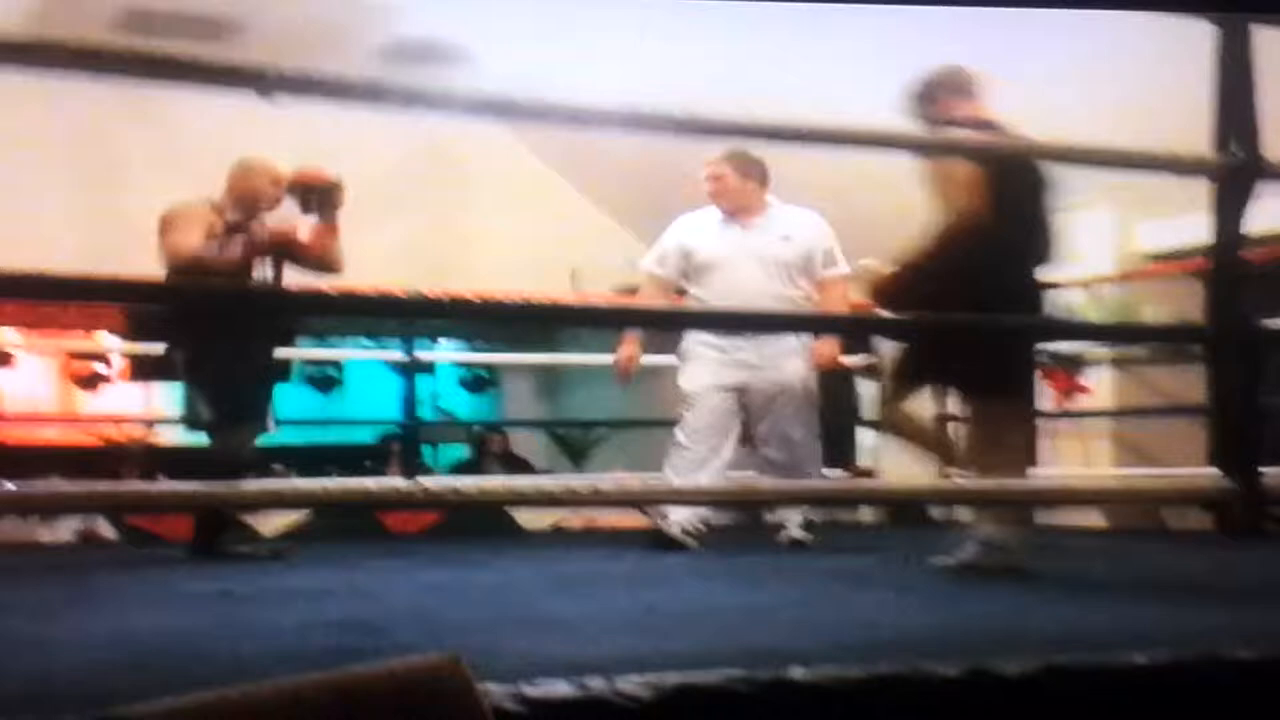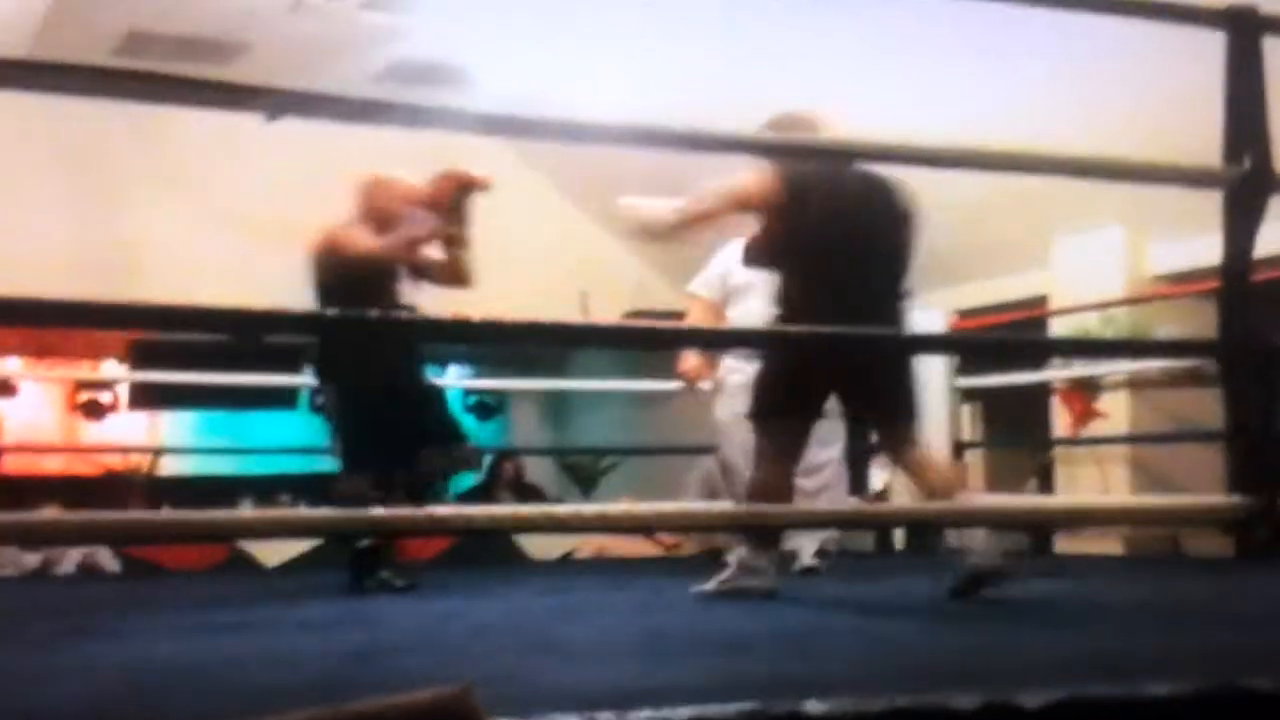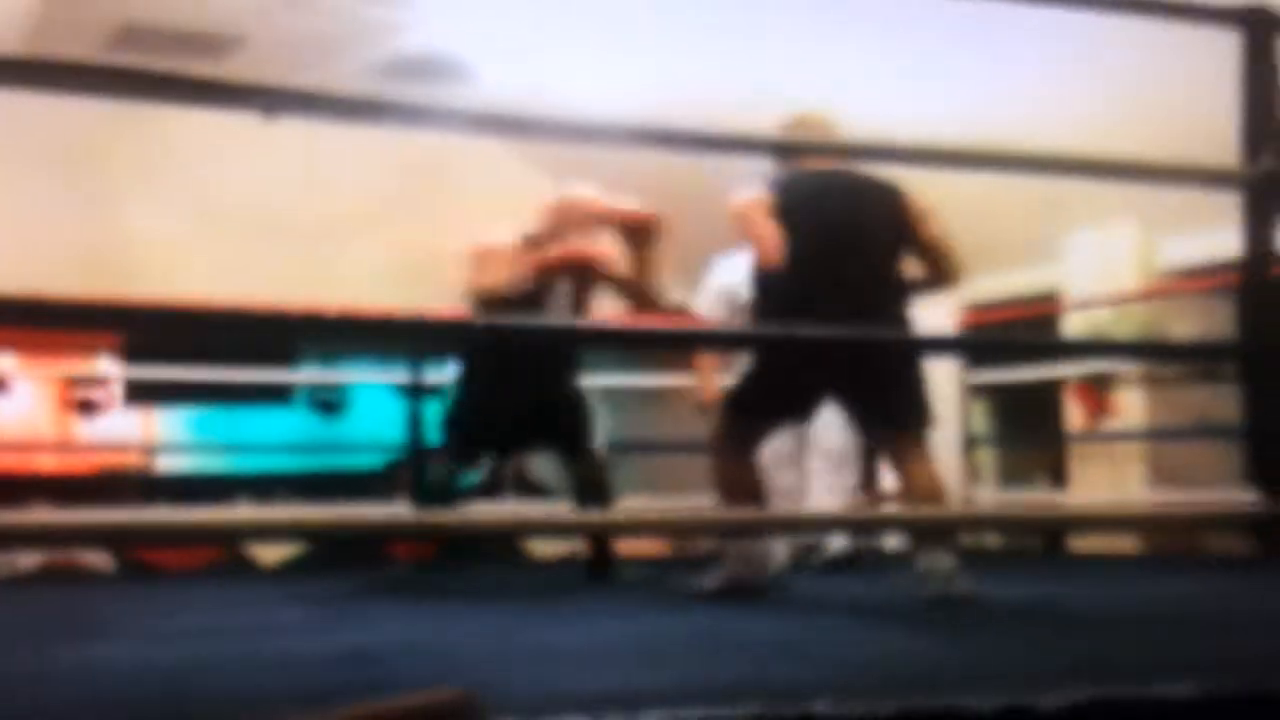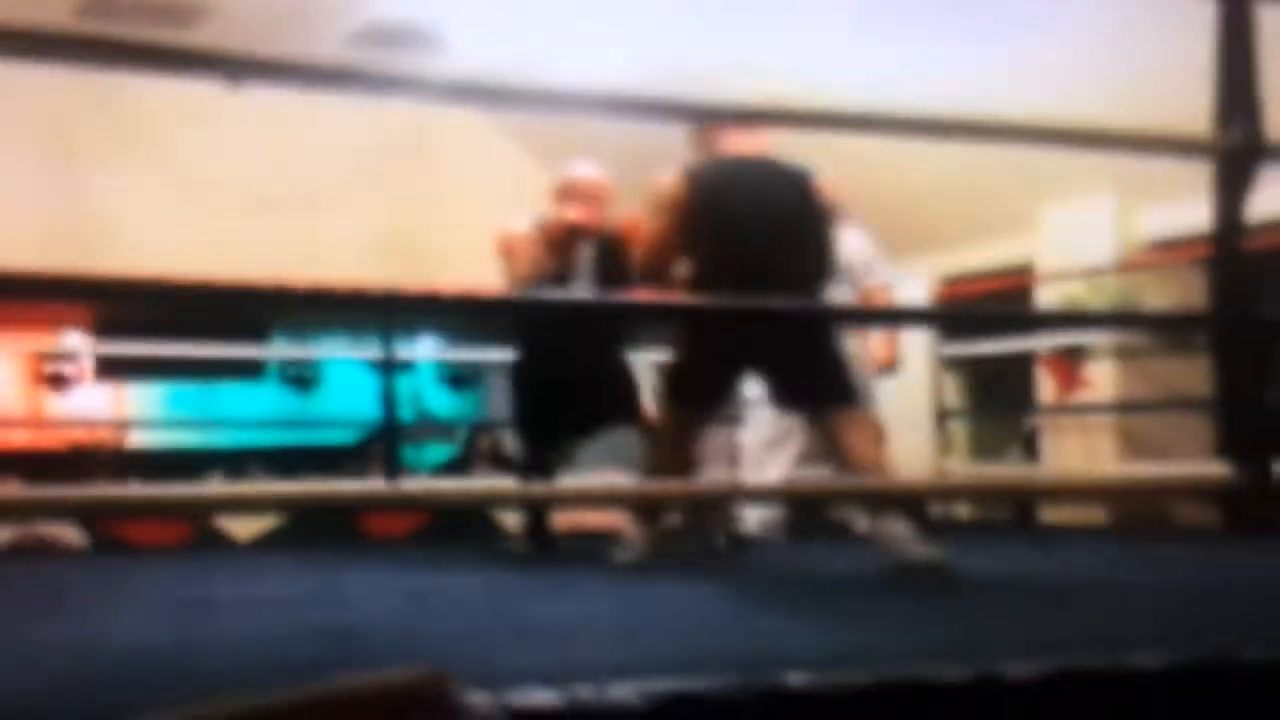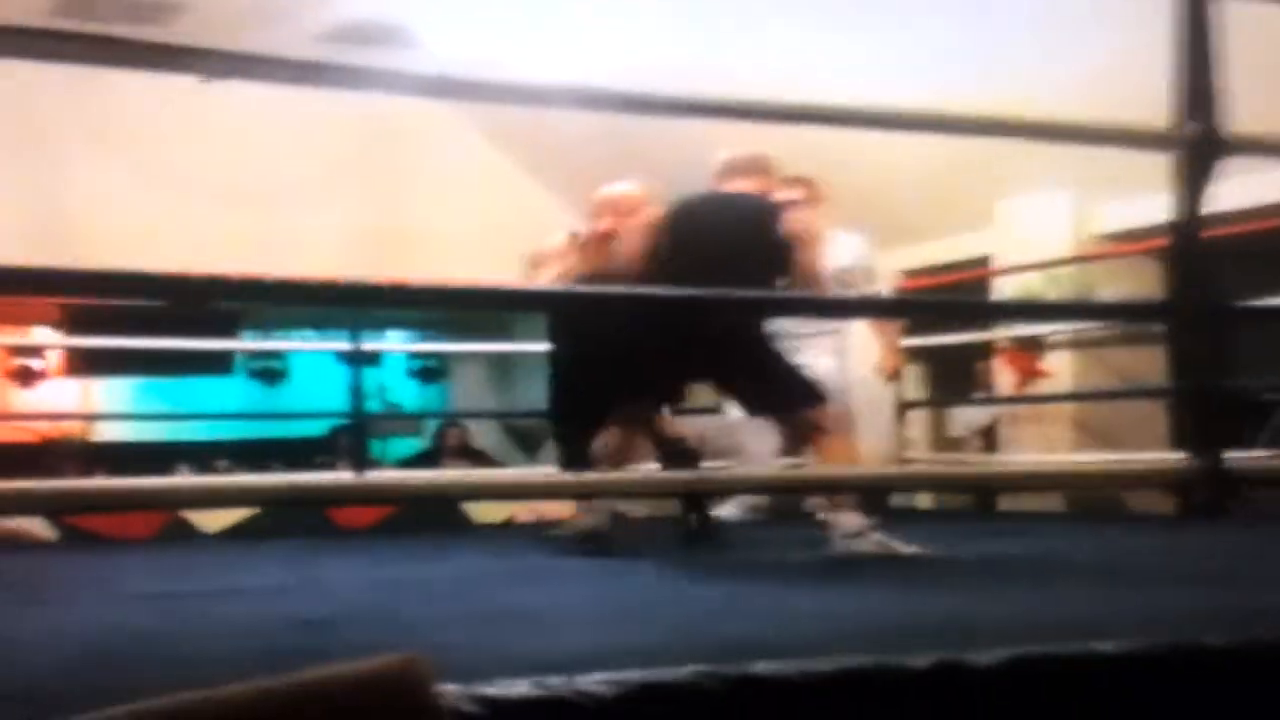
dt=0.5s
person 1, frame 1
left shoulder: (955, 144)
right shoulder: (1023, 157)
left elbow: (966, 220)
right elbow: (1034, 243)
left wrist: (900, 282)
left hip: (962, 300)
right hip: (1012, 301)
left knee: (898, 400)
right knee: (1003, 420)
right ankle: (1002, 535)
person 1, frame 2
left shoulder: (771, 182)
right shoulder: (888, 192)
right elbow: (889, 266)
left wrist: (637, 214)
left hip: (807, 334)
right hip: (877, 334)
left knee: (775, 451)
right knee: (906, 445)
left ankle: (756, 563)
person 1, frame 3
left shoulder: (761, 197)
right shoulder: (893, 198)
left elbow: (773, 265)
right elbow: (946, 269)
right hip: (880, 338)
left knee: (733, 439)
right knee: (911, 453)
left ankle: (747, 555)
right ankle: (937, 563)
person 1, frame 4
left shoulder: (686, 183)
right shoulder: (809, 185)
left elbow: (650, 266)
right elbow: (822, 264)
left hip: (719, 317)
right hip: (794, 314)
left knee: (676, 429)
right knee: (846, 424)
person 1, frame 5
left shoulder: (676, 213)
right shoulder: (790, 219)
left elbow: (638, 270)
right elbow: (813, 290)
left hip: (657, 329)
right hip: (730, 331)
right knee: (819, 424)
right ankle: (849, 527)
person 2, frame 1
left shoulder: (267, 230)
right shoulder: (191, 216)
left elbow: (329, 264)
right elbow: (184, 260)
left wrist: (326, 214)
right wrist: (247, 246)
left hip: (253, 349)
right hip: (208, 347)
left knee: (236, 441)
right knee: (233, 437)
left ankle: (209, 533)
person 2, frame 2
left shoulder: (400, 248)
right shoulder: (342, 240)
left elbow: (459, 277)
right elbow: (388, 253)
left wrist: (456, 226)
right wrist: (439, 222)
left hip: (400, 369)
right hip: (357, 373)
left knee: (450, 452)
right knee: (366, 466)
right ankle: (367, 562)
person 2, frame 3
left shoulder: (592, 257)
right shoulder: (501, 251)
left elbow: (644, 298)
right elbow: (485, 294)
left wrist: (642, 247)
right wrist: (543, 265)
left hip: (551, 376)
right hip: (492, 375)
left knee: (584, 460)
right knee: (454, 460)
left ankle: (601, 554)
person 2, frame 4
left shoulder: (617, 240)
right shoulder: (524, 237)
right elbow: (521, 286)
right wrist: (553, 247)
left hip: (602, 359)
right hip: (544, 362)
left knee: (640, 433)
right knee: (541, 448)
right ankle: (537, 528)
person 2, frame 5
left shoulder: (649, 246)
right shoulder: (567, 248)
right wrist: (585, 262)
left hip: (630, 358)
right hip: (577, 363)
left knee: (655, 426)
right knee: (571, 438)
left ankle: (695, 510)
right ankle: (590, 513)
person 3, frame 1
left shoulder: (807, 226)
right shoulder: (688, 228)
left elbow: (834, 287)
right elbow: (655, 287)
left wrist: (830, 339)
right wrist: (631, 339)
left hip: (784, 352)
right hip: (712, 349)
left knee: (789, 441)
right knee: (701, 434)
left ankle: (794, 519)
right ankle: (682, 518)
person 3, frame 2
right shoulder: (735, 252)
right elbow: (703, 304)
right wrist: (693, 352)
right hip: (744, 373)
left knee: (816, 465)
right knee: (739, 459)
left ankle: (810, 548)
person 3, frame 3
right shoulder: (731, 267)
right elbow: (710, 323)
right wrist: (708, 378)
left knee: (833, 444)
right knee: (772, 455)
left ankle: (830, 537)
right ankle: (779, 545)
person 3, frame 4
left shoulder: (847, 241)
left elbow: (877, 298)
left wrist: (884, 343)
left hip: (840, 354)
right knee: (766, 439)
left ankle: (868, 524)
right ankle: (757, 521)
person 3, frame 5
left shoulder: (848, 246)
left wrist: (889, 349)
left hip: (819, 349)
left knee: (832, 430)
left ankle: (843, 513)
right ankle: (738, 506)
